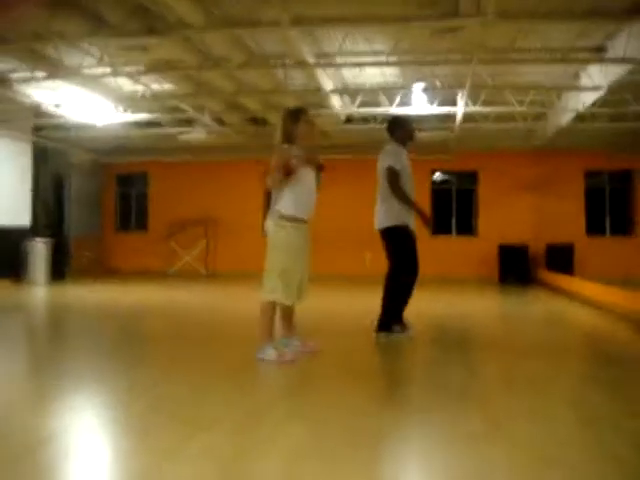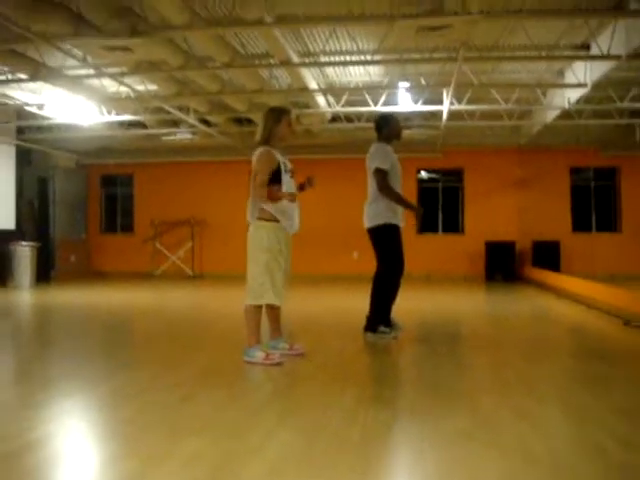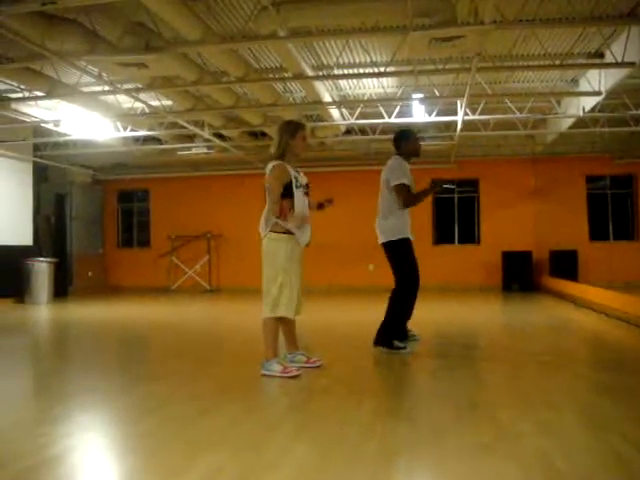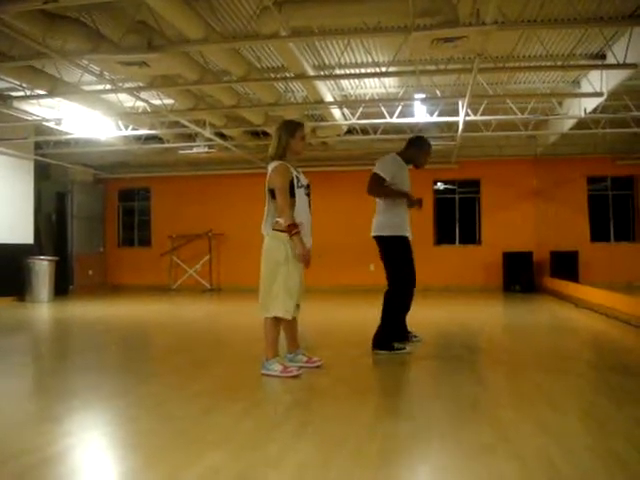
dt=1s
person 1, frame 1
left shoulder: (305, 155)
right shoulder: (285, 152)
left elbow: (309, 188)
right elbow: (272, 182)
left wrist: (316, 166)
right wrist: (296, 165)
left hip: (301, 227)
right hip: (284, 227)
left knee: (292, 285)
right knee: (275, 285)
left ankle: (289, 338)
right ankle: (266, 345)
person 1, frame 2
left shoulder: (279, 157)
right shoulder: (265, 154)
right elbow: (259, 192)
left wrist: (302, 187)
right wrist: (283, 196)
left hip: (280, 229)
right hip: (265, 228)
left knee: (275, 286)
right knee: (260, 285)
left ankle: (276, 339)
right ankle: (252, 347)
person 1, frame 3
left shoulder: (293, 172)
right shoulder: (278, 169)
right elbow: (274, 208)
left wrist: (320, 205)
right wrist: (293, 218)
left hip: (293, 241)
right hip: (280, 240)
left knee: (290, 299)
right knee: (277, 299)
left ankle: (293, 352)
right ankle: (270, 360)
person 1, frame 4
left shoulder: (292, 171)
right shoulder: (280, 169)
right elbow: (284, 210)
left wrist: (304, 244)
right wrist: (298, 242)
left hip: (293, 241)
right hip: (282, 241)
left knee: (291, 300)
right knee: (278, 300)
left ankle: (294, 353)
right ankle: (270, 360)
person 2, frame 1
left shoulder: (398, 153)
right shoulder: (392, 152)
right elbow: (394, 186)
left wrist: (415, 213)
right wrist: (418, 210)
left hip: (400, 221)
right hip: (394, 221)
left knee: (408, 269)
right knee: (400, 270)
left ankle: (392, 317)
right ankle: (386, 322)
person 2, frame 2
left shoulder: (386, 152)
right shoulder: (380, 151)
right elbow: (383, 186)
left wrist: (407, 207)
right wrist: (410, 206)
left hip: (388, 219)
right hip: (382, 220)
left knee: (393, 268)
right knee: (388, 269)
left ankle: (382, 319)
right ankle: (374, 324)
person 2, frame 3
left shoulder: (398, 166)
right shoulder: (398, 165)
right elbow: (407, 201)
left wrist: (426, 191)
right wrist: (430, 189)
left hip: (396, 232)
right hip: (395, 234)
left knee: (407, 282)
right knee: (408, 284)
left ankle: (398, 331)
right ankle: (386, 337)
person 2, frame 4
left shoulder: (401, 166)
right shoulder: (390, 162)
right elbow: (372, 188)
left wrist: (410, 200)
right wrist: (403, 194)
left hip: (398, 232)
right hip: (390, 232)
left knee: (407, 283)
right knee: (400, 285)
left ankle: (399, 331)
right ankle: (384, 341)
